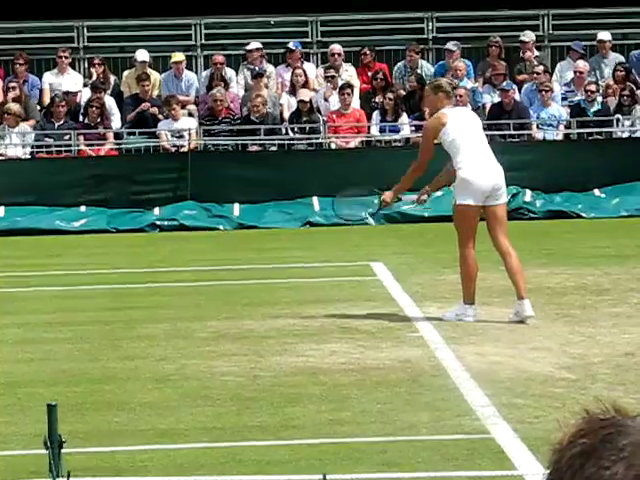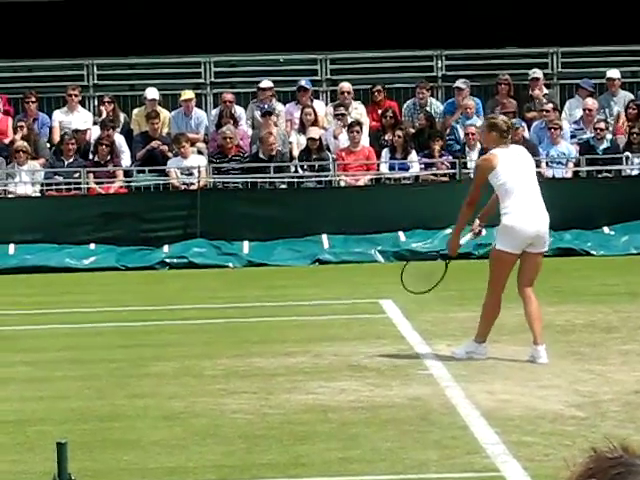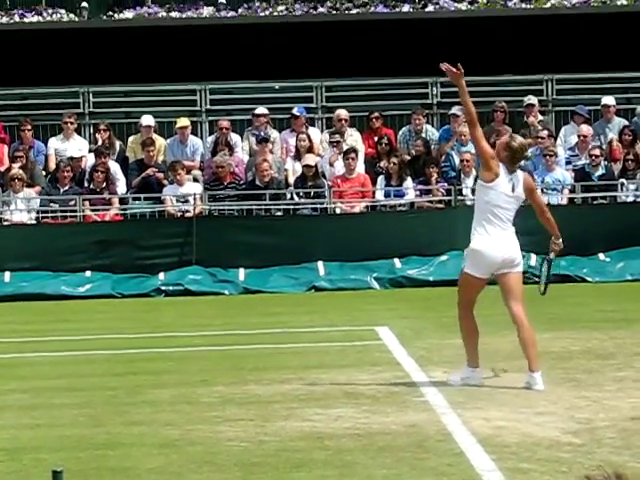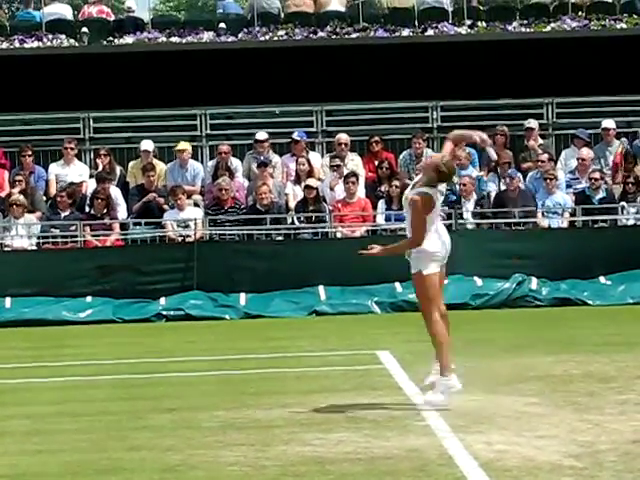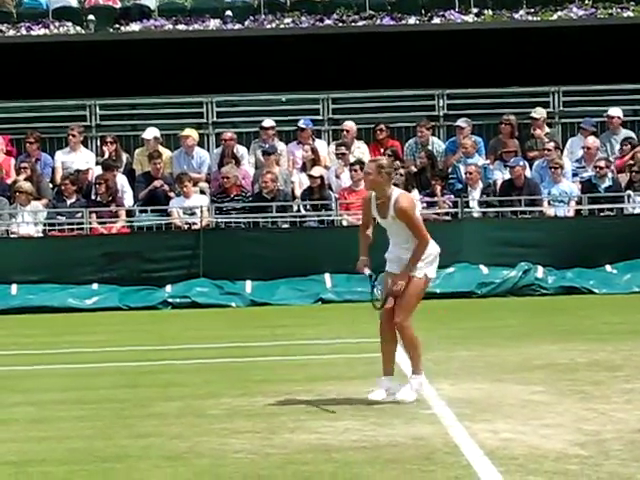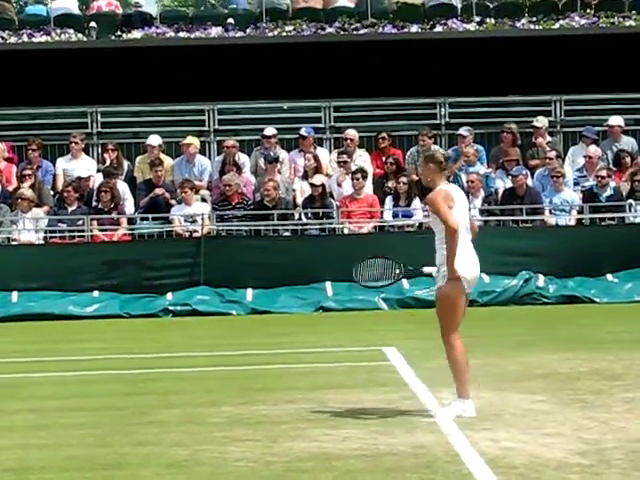
dt=0.7s
person 1, frame 1
left shoulder: (435, 121)
right shoulder: (469, 113)
left elbow: (420, 166)
left wrist: (394, 192)
right wrist: (430, 188)
left hip: (472, 181)
right hip: (495, 175)
left knee: (466, 246)
right knee: (502, 243)
left ankle: (468, 307)
right ankle: (523, 302)
person 1, frame 2
left shoulder: (487, 161)
right shoulder: (522, 152)
left elbow: (470, 203)
left wrist: (455, 236)
right wrist: (482, 219)
left hip: (516, 225)
right hip: (541, 223)
left knee: (494, 289)
right knee: (526, 289)
left ankle: (478, 344)
right ankle: (539, 348)
person 1, frame 3
left shoulder: (492, 168)
right shoulder: (525, 181)
left elbow: (473, 124)
right elbow: (544, 214)
left wrist: (460, 86)
right wrist: (556, 238)
left hip: (483, 251)
right hip: (510, 250)
left knee: (465, 309)
right knee: (517, 312)
left ankle: (472, 370)
right ankle: (534, 374)
person 1, frame 4
left shoulder: (420, 198)
right shoulder: (430, 178)
left elbow: (415, 242)
right elbow: (451, 138)
left wrist: (383, 251)
left hip: (426, 251)
right hip: (437, 245)
left knee: (431, 314)
right knee: (436, 308)
left ankle: (446, 377)
right ankle: (443, 369)
person 1, frame 5
left shoulder: (403, 202)
right shoulder: (370, 200)
left elbow: (423, 240)
right elbow: (365, 229)
left wrist: (406, 274)
right wrist: (363, 257)
left hip: (420, 261)
right hip: (396, 258)
left knee: (400, 321)
right knee: (385, 319)
left ankle: (417, 377)
right ankle: (388, 381)
person 1, frame 6
left shoulder: (436, 196)
right shoulder: (454, 191)
left elbow: (452, 228)
right elbow: (473, 228)
left wrist: (451, 266)
left hip: (454, 270)
right hip: (467, 264)
left knee: (450, 336)
right knee: (450, 334)
left ankle: (464, 401)
right ankle: (463, 396)
